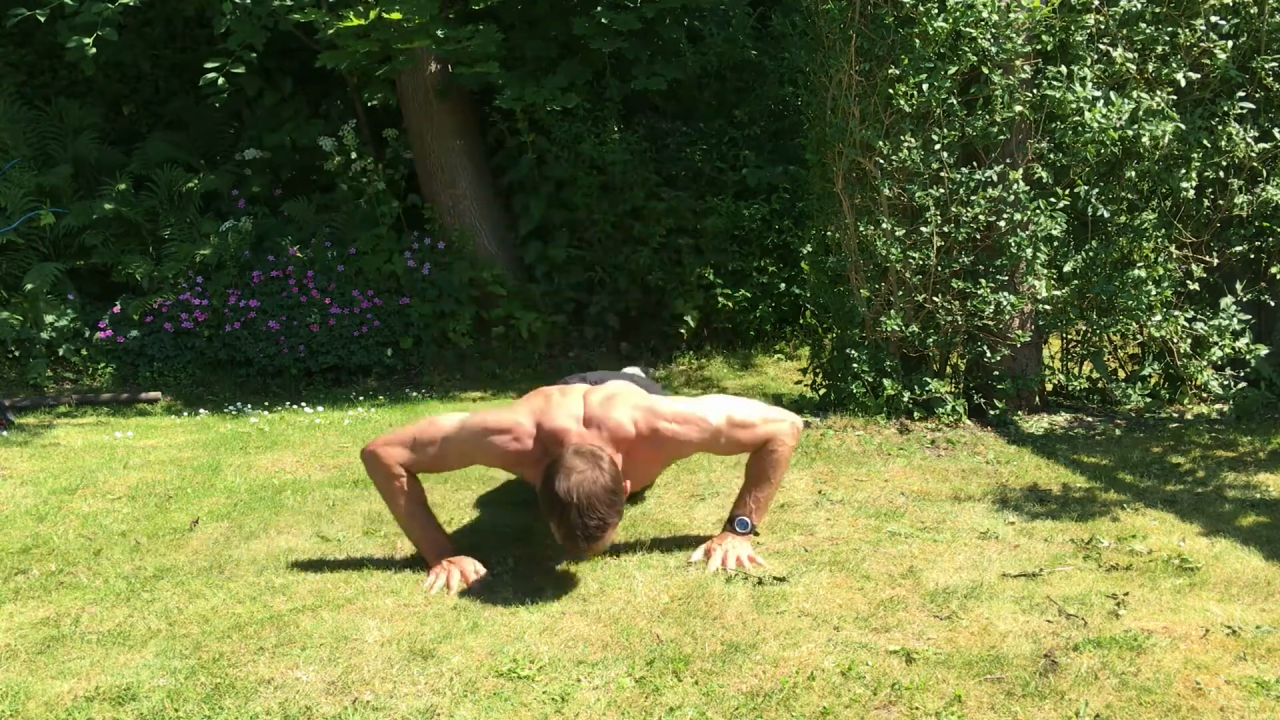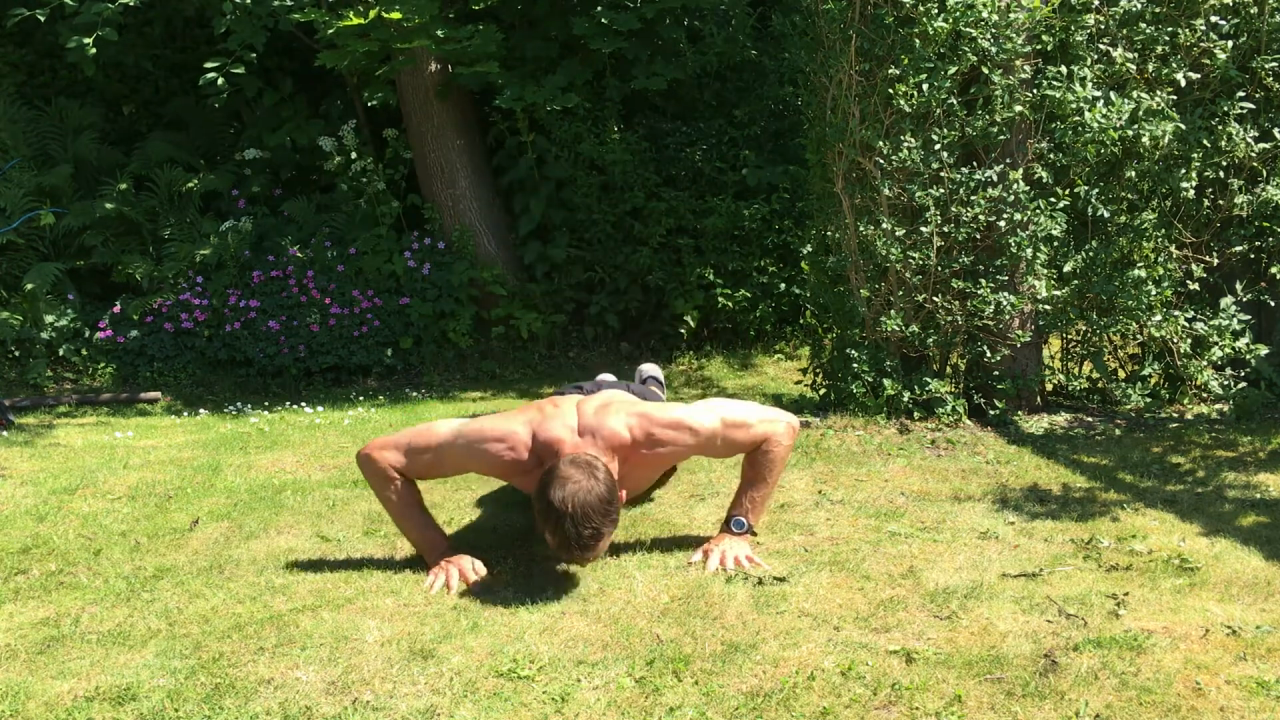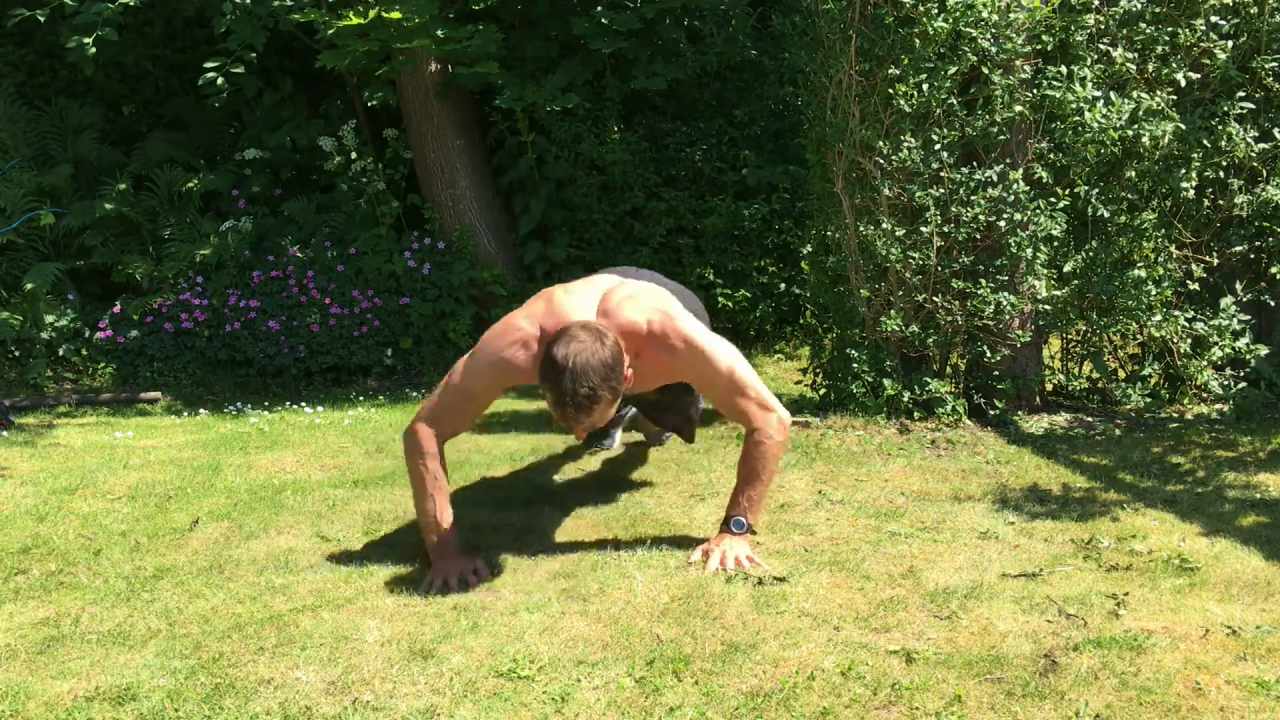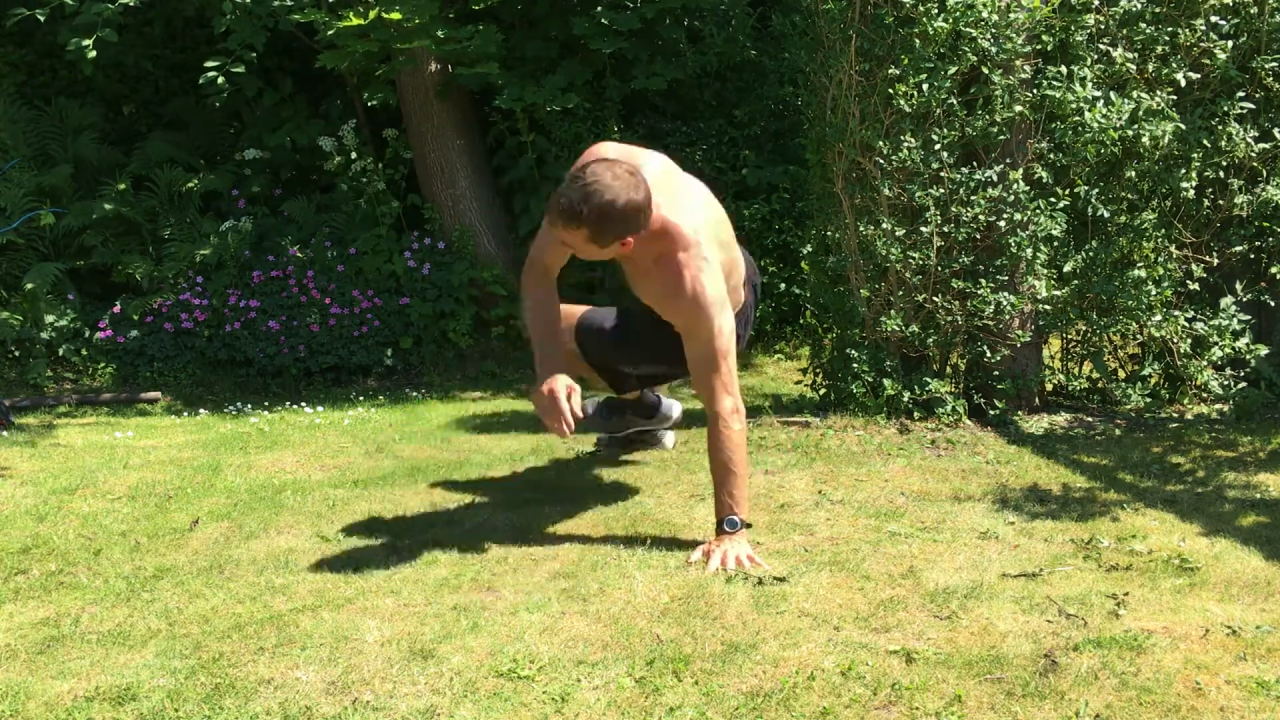
dt=0.3s
person 1, frame 1
left shoulder: (657, 429)
right shoulder: (515, 439)
left elbow: (786, 428)
right elbow: (380, 454)
left wrist: (738, 530)
right wrist: (441, 555)
right hip: (571, 394)
person 1, frame 2
left shoulder: (653, 432)
right shoulder: (509, 447)
left elbow: (783, 427)
right elbow: (374, 455)
left wrist: (736, 531)
right wrist: (440, 554)
right hip: (577, 402)
left ankle: (649, 385)
person 1, frame 3
left shoulder: (677, 339)
right shoulder: (515, 347)
left elbow: (771, 422)
right elbow: (423, 431)
left wrist: (736, 530)
right wrist: (444, 548)
right knee: (596, 418)
person 1, frame 4
left shoulder: (692, 279)
right shoulder: (598, 164)
left elbow: (724, 406)
right elbow: (540, 262)
left wrist: (732, 530)
right wrist: (550, 375)
left hip: (705, 321)
left knee: (561, 336)
left ankle: (640, 405)
right ankle: (644, 413)
